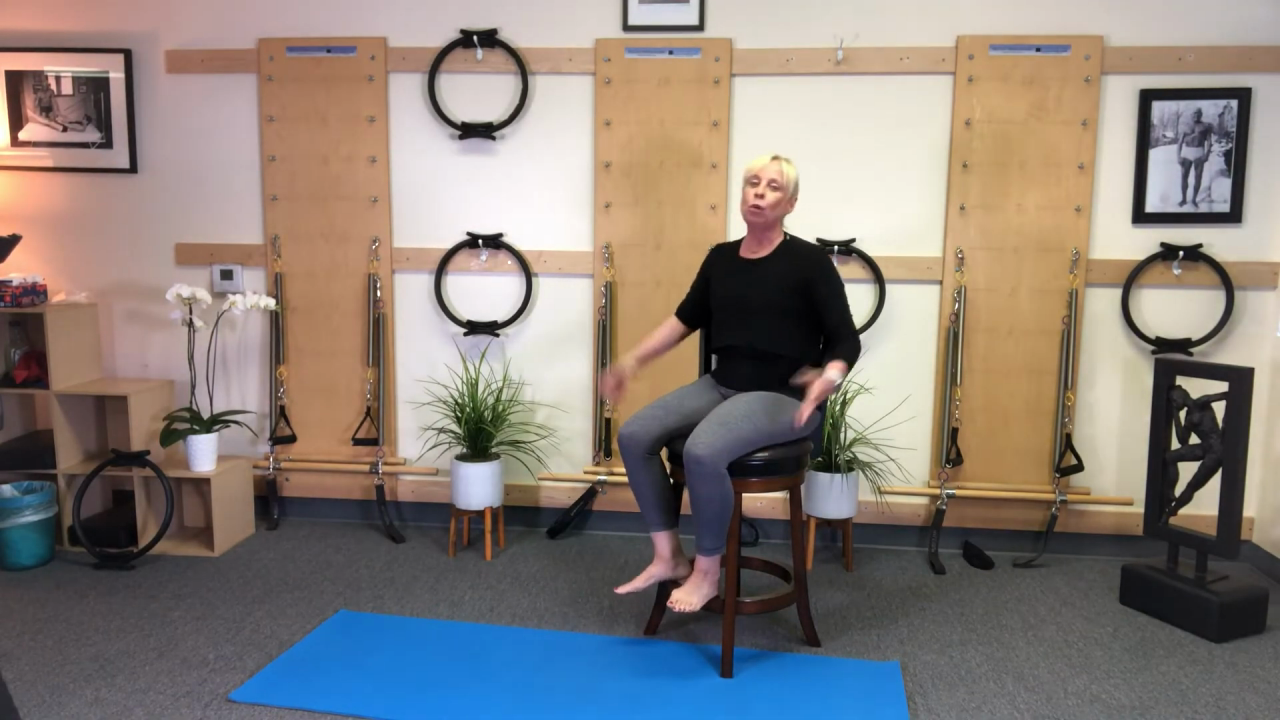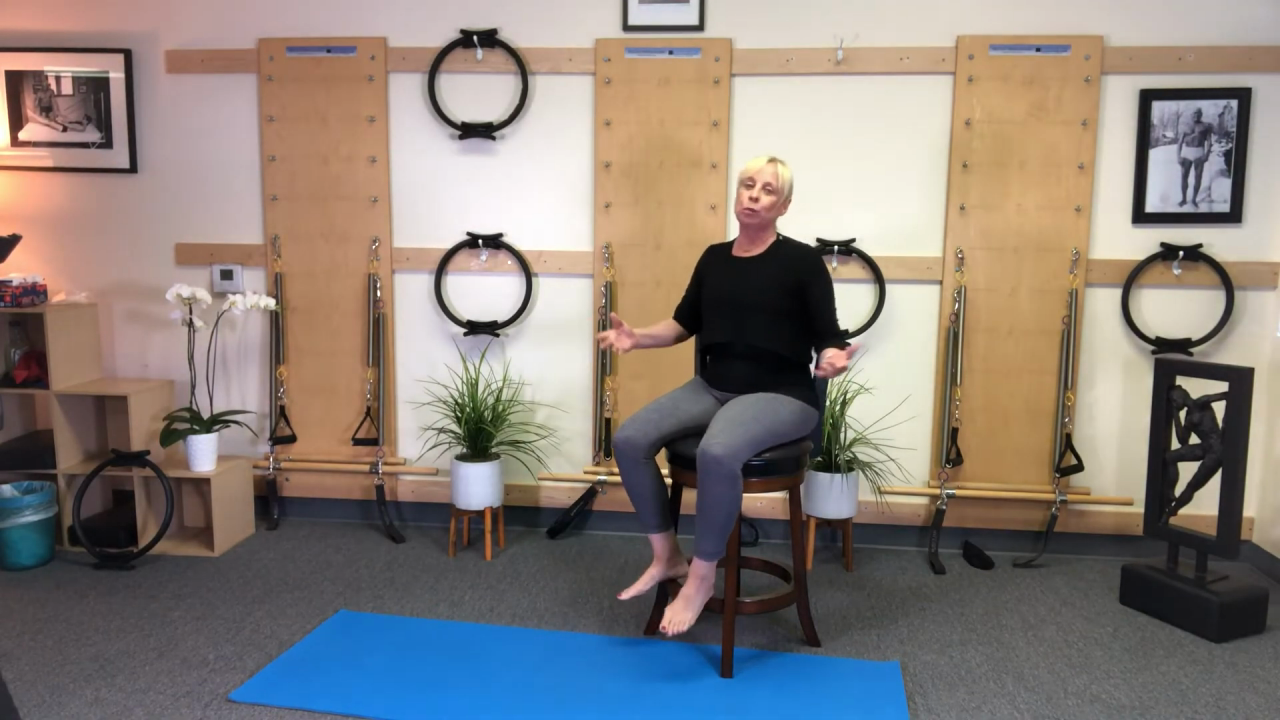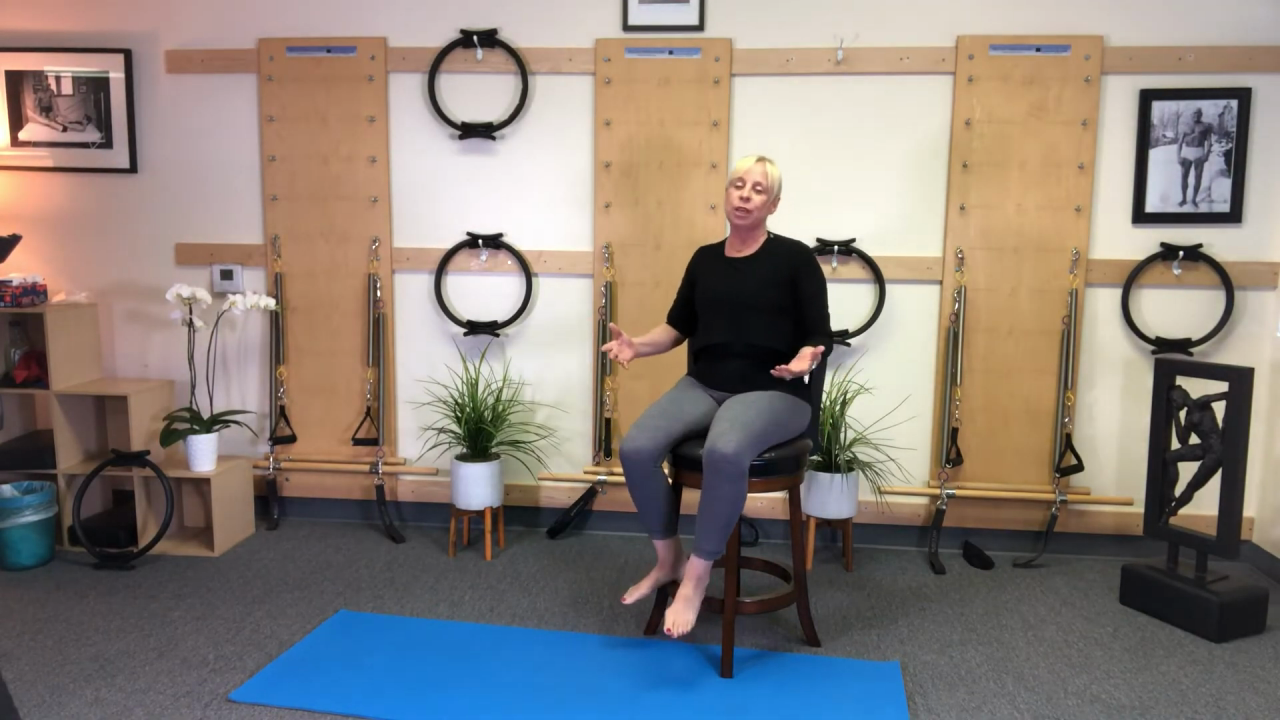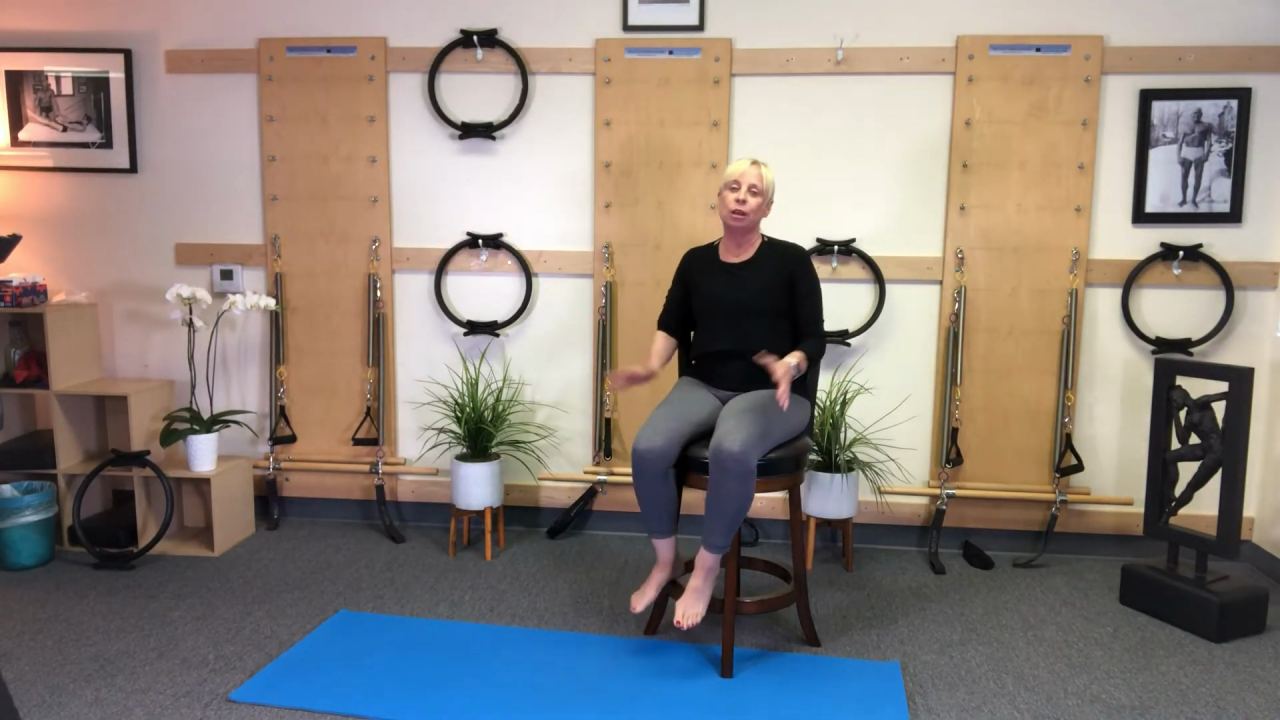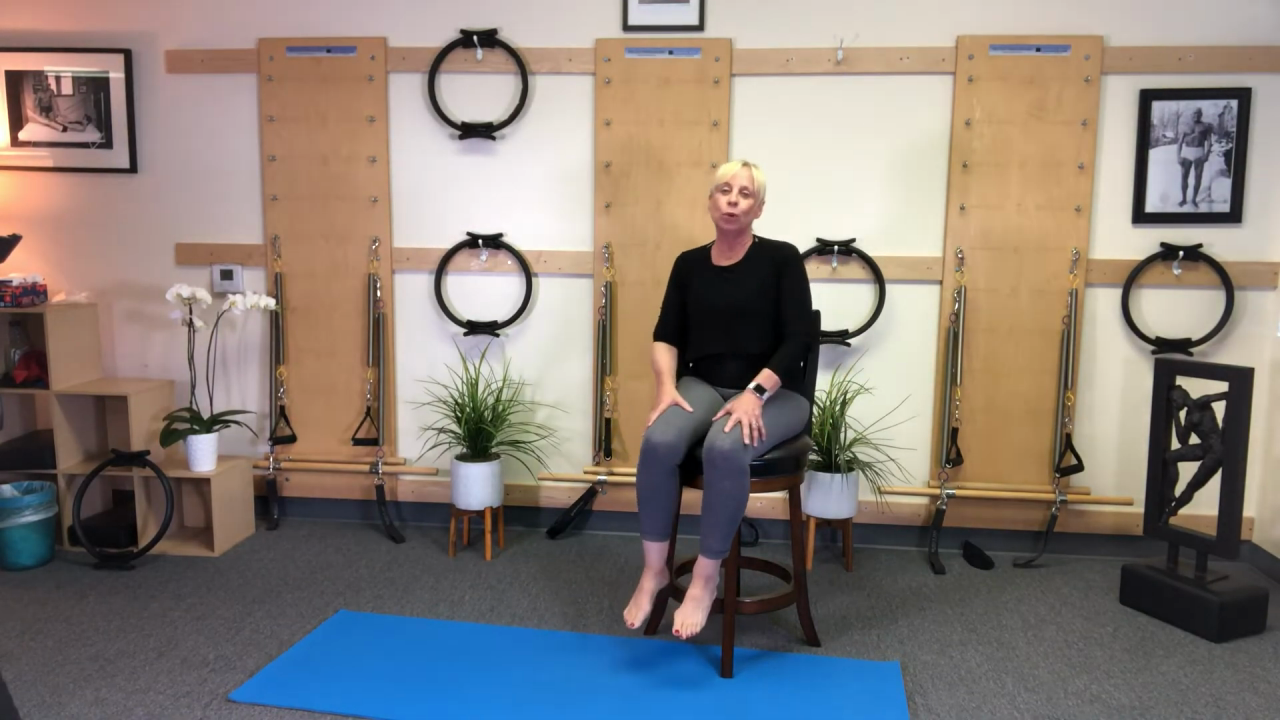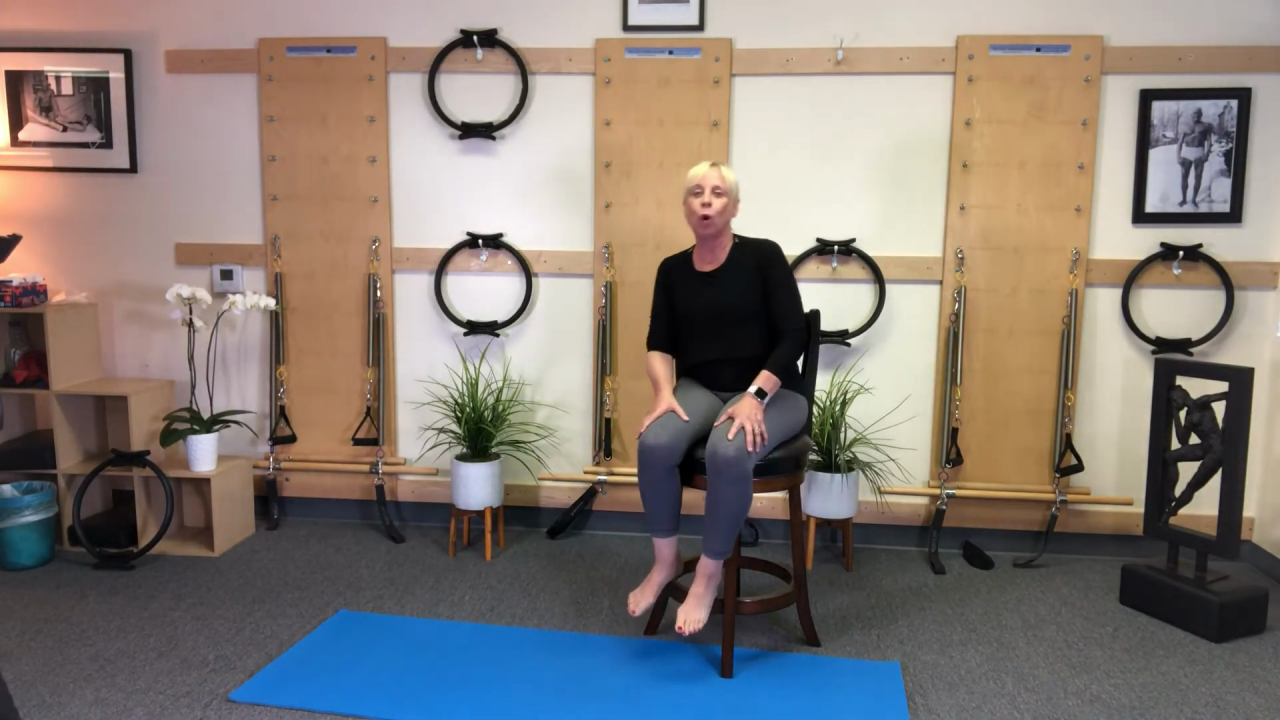
dt=0.3s
person 1, frame 1
left shoulder: (809, 261)
right shoulder: (721, 257)
left elbow: (843, 338)
right elbow: (687, 317)
left wrist: (830, 376)
right wrist: (635, 359)
left hip: (782, 395)
right hip: (720, 385)
left knee: (702, 451)
right knee: (633, 435)
left ankle: (707, 571)
right ankle: (670, 556)
person 1, frame 2
left shoulder: (802, 260)
right shoulder: (714, 257)
left elbow: (827, 336)
right elbow: (684, 322)
left wrist: (835, 359)
right wrist: (636, 337)
left hip: (779, 395)
right hip: (711, 387)
left knee: (716, 453)
right knee: (629, 439)
left ankle: (701, 577)
right ankle: (666, 557)
person 1, frame 3
left shoulder: (794, 257)
right shoulder: (704, 259)
left elbow: (819, 333)
right elbow: (678, 325)
left wrist: (805, 358)
right wrist: (638, 345)
left hip: (771, 392)
right hip: (703, 385)
left knee: (724, 452)
right knee: (635, 449)
left ankle: (697, 576)
right ankle: (668, 560)
person 1, frame 4
left shoulder: (790, 260)
right shoulder: (696, 261)
left elbow: (813, 338)
right elbow: (672, 326)
left wrist: (791, 365)
right wrist: (651, 365)
left hip: (769, 391)
right hip: (703, 384)
left knee: (731, 452)
right knee: (647, 450)
left ankle: (707, 569)
right ankle: (666, 561)
person 1, frame 5
left shoulder: (781, 258)
right shoulder: (689, 264)
left elbow: (798, 340)
right elbow: (666, 335)
left wrist: (754, 393)
right wrist: (667, 386)
left hip: (771, 392)
right hip: (702, 384)
left knee: (725, 448)
right knee: (659, 441)
left ankle: (705, 577)
right ankle: (654, 569)
person 1, frame 6
left shoulder: (763, 257)
right shoulder: (672, 270)
left elbow: (793, 337)
right elbow: (660, 344)
left wrist: (754, 396)
right wrist: (664, 393)
left hip: (770, 392)
right hip: (700, 388)
left knee: (727, 454)
right knee: (654, 444)
left ankle: (708, 576)
right ankle: (664, 562)
